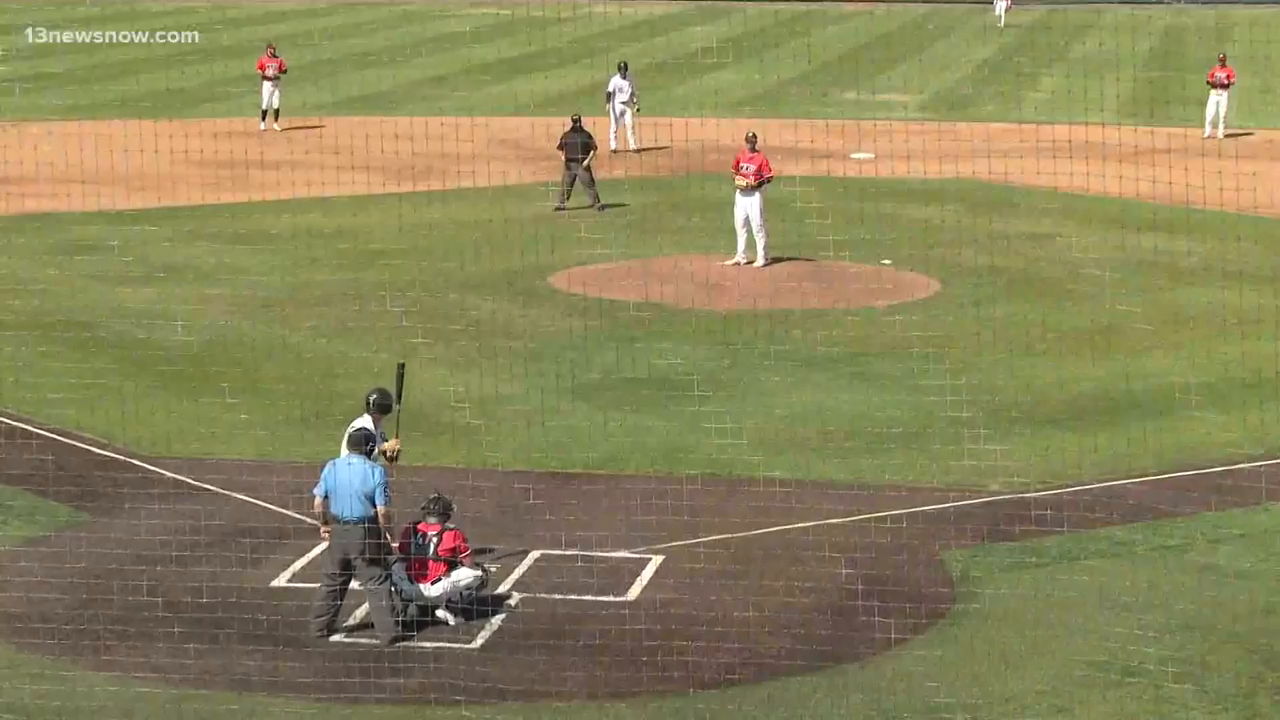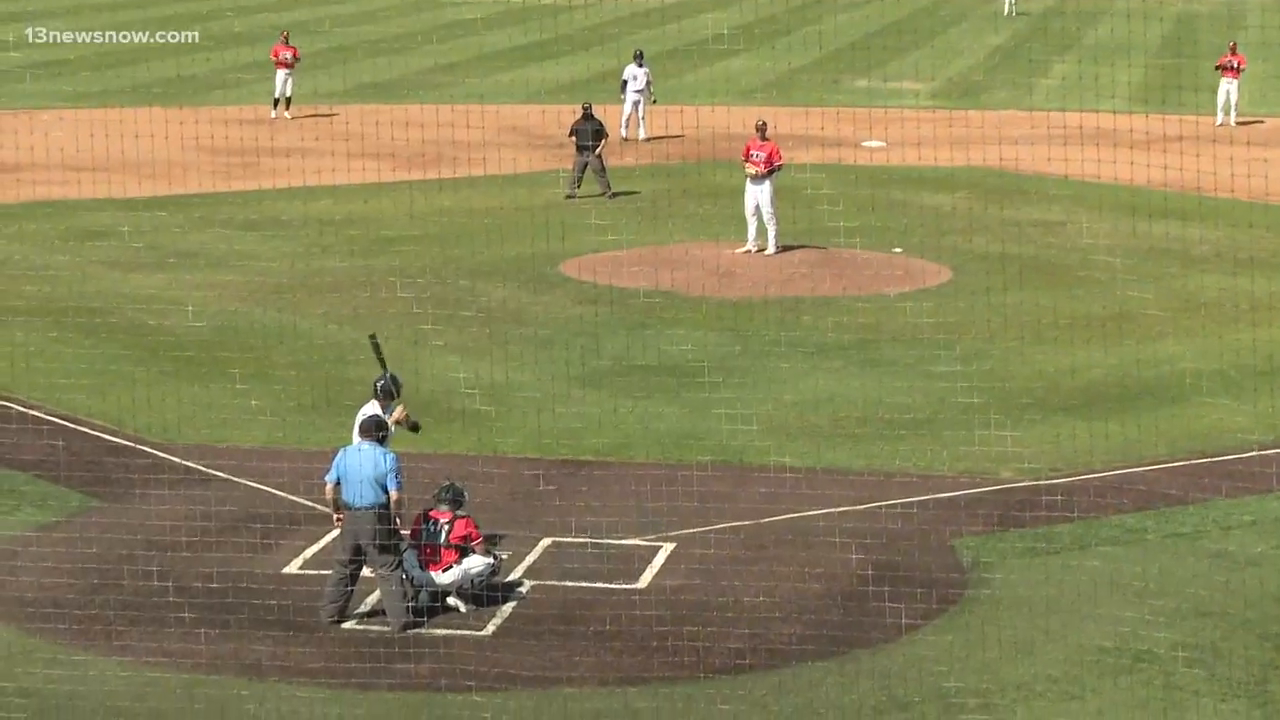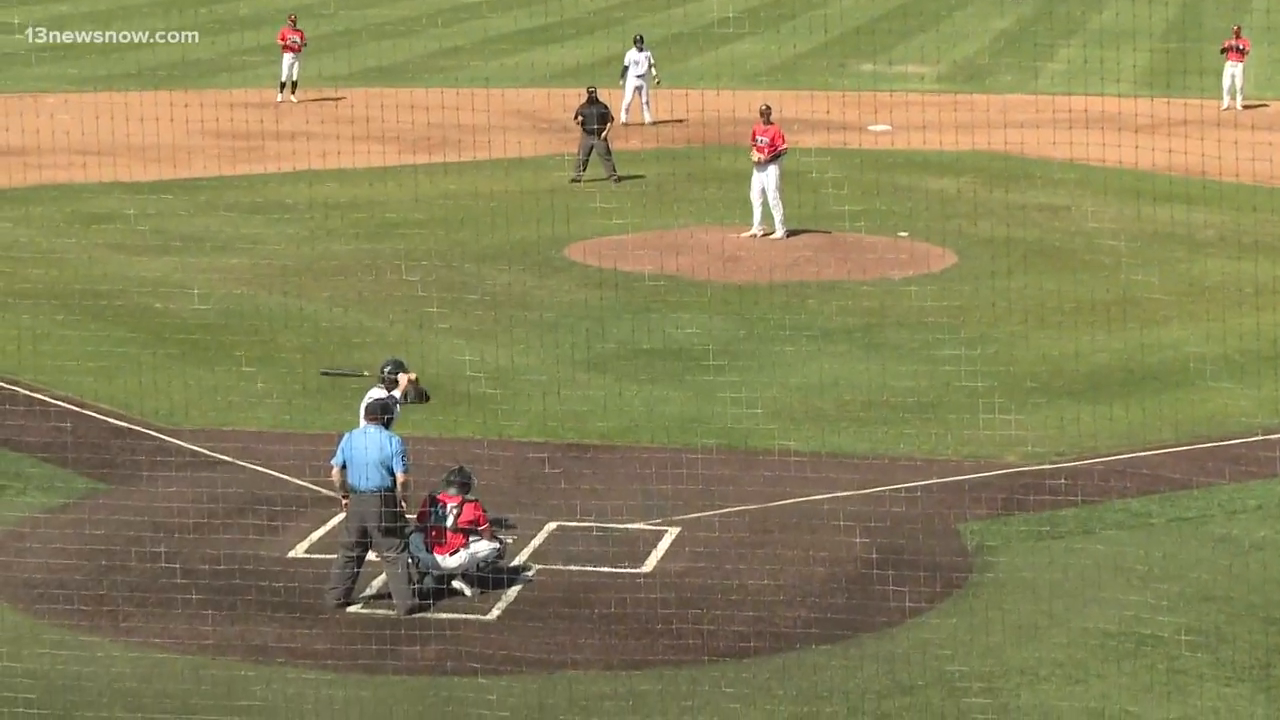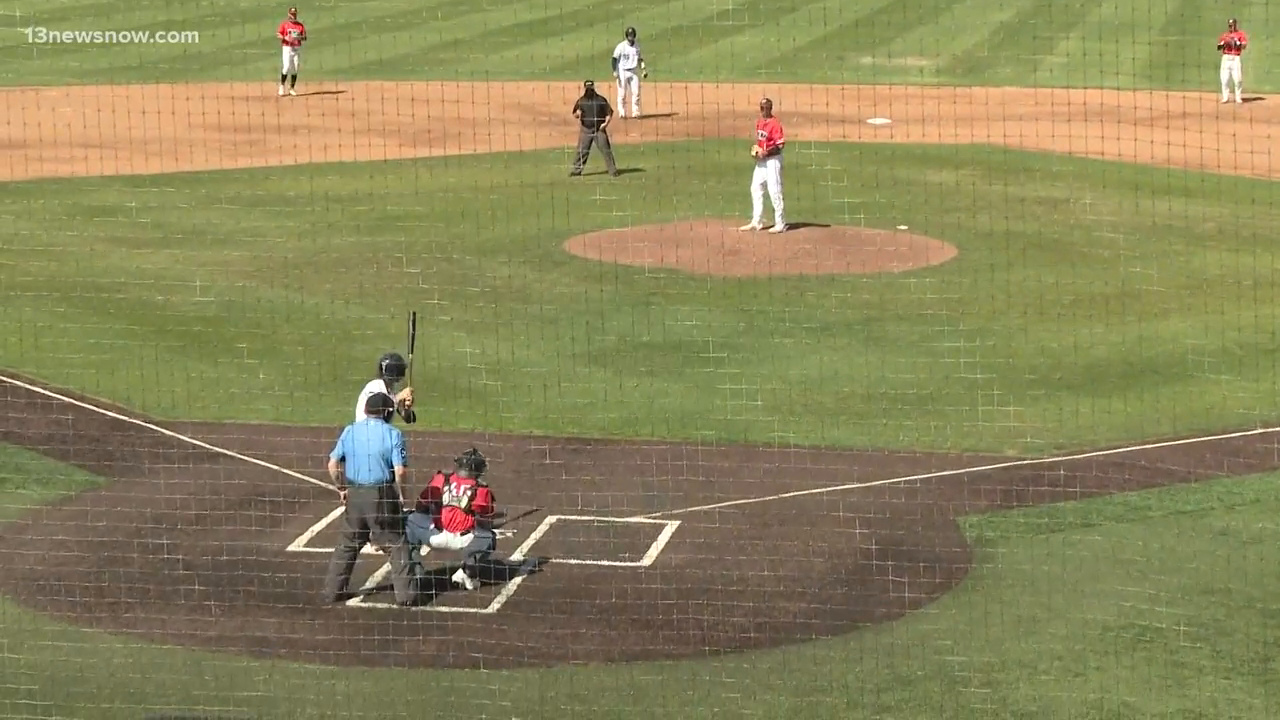
dt=0.4s
person 1, frame 1
left shoulder: (331, 467)
right shoulder: (375, 471)
left elbow: (318, 502)
right elbow: (382, 509)
left wrist: (323, 524)
right wrist: (387, 532)
left hip: (338, 532)
right hip: (366, 533)
left knee: (332, 581)
right knee: (377, 583)
left ankle: (320, 626)
right ankle: (388, 632)
person 1, frame 2
left shoulder: (343, 454)
right shoulder: (387, 457)
left elbow: (329, 488)
right elbow: (395, 495)
left wrist: (336, 511)
right wrist: (396, 517)
left hip: (350, 518)
right hip: (378, 520)
left knee: (344, 567)
right knee: (389, 570)
left ankle: (331, 612)
right ankle: (399, 619)
person 1, frame 3
left shoulder: (349, 438)
right shoulder: (393, 441)
left elbow: (336, 472)
right elbow: (401, 478)
left wrist: (344, 496)
right wrist: (401, 500)
left hip: (356, 502)
right hip: (383, 503)
left knee: (349, 552)
right knee: (395, 554)
left ankle: (337, 596)
right ankle: (405, 603)
person 1, frame 4
left shoulder: (349, 431)
right shoulder: (393, 434)
left elbow: (332, 464)
right elbow: (399, 471)
left wrist: (341, 488)
right wrist: (399, 494)
left hip: (355, 494)
right hip: (381, 495)
left knee: (348, 544)
right knee: (396, 545)
left ankle: (334, 589)
right ankle: (405, 594)
